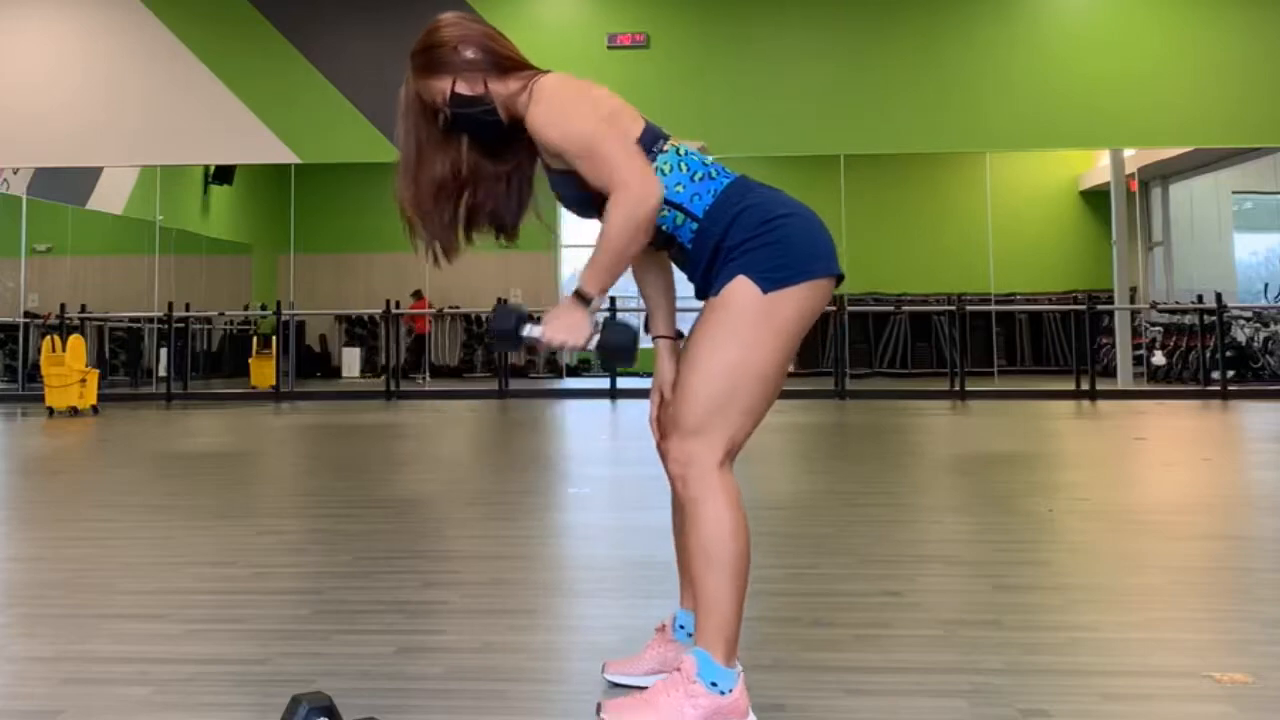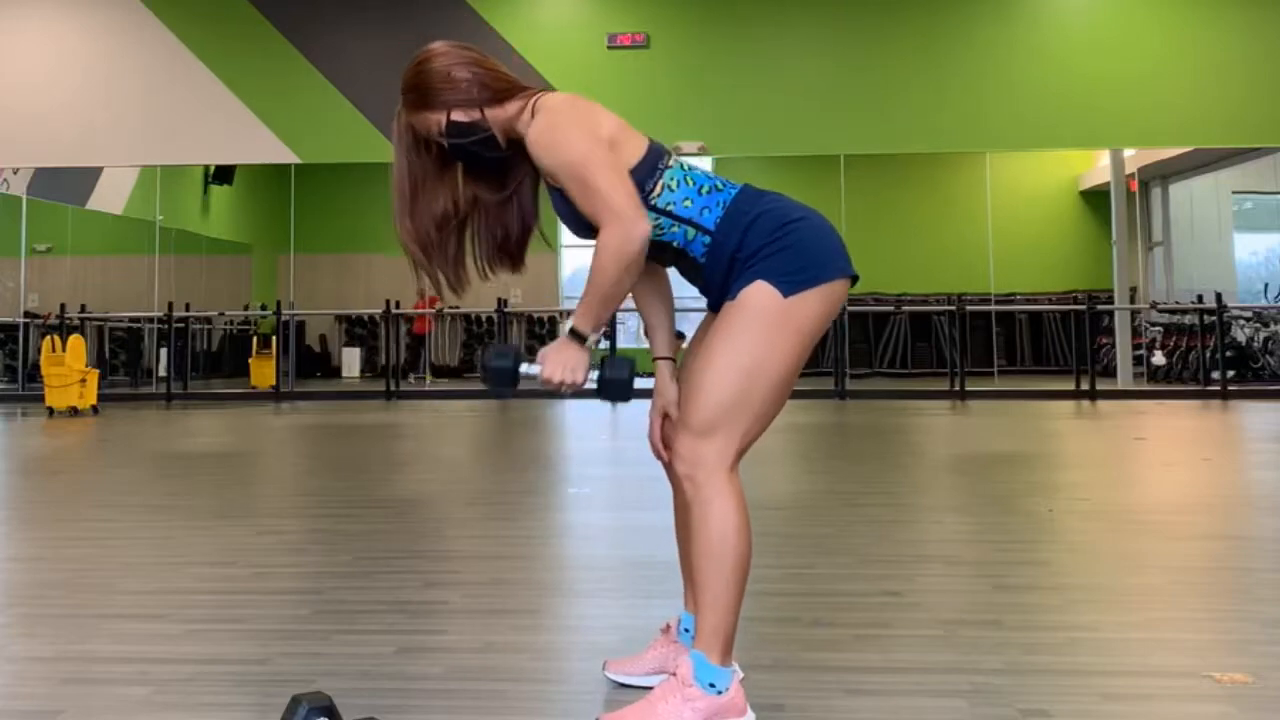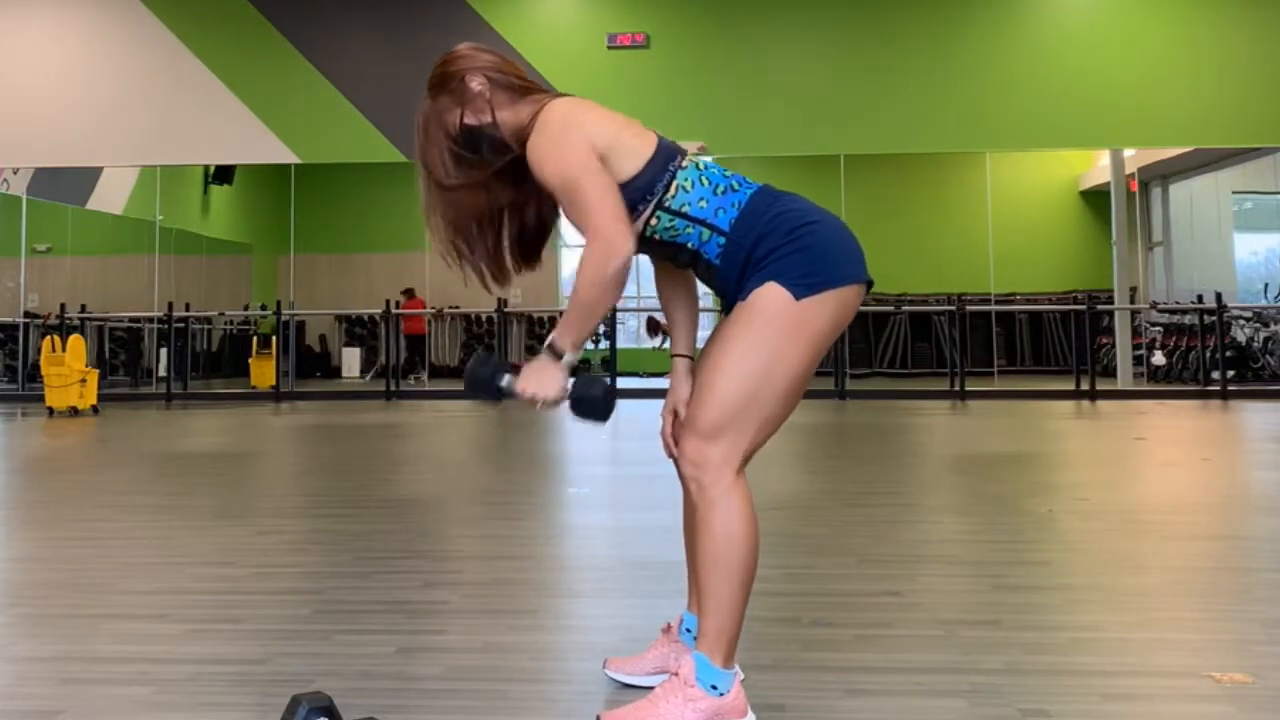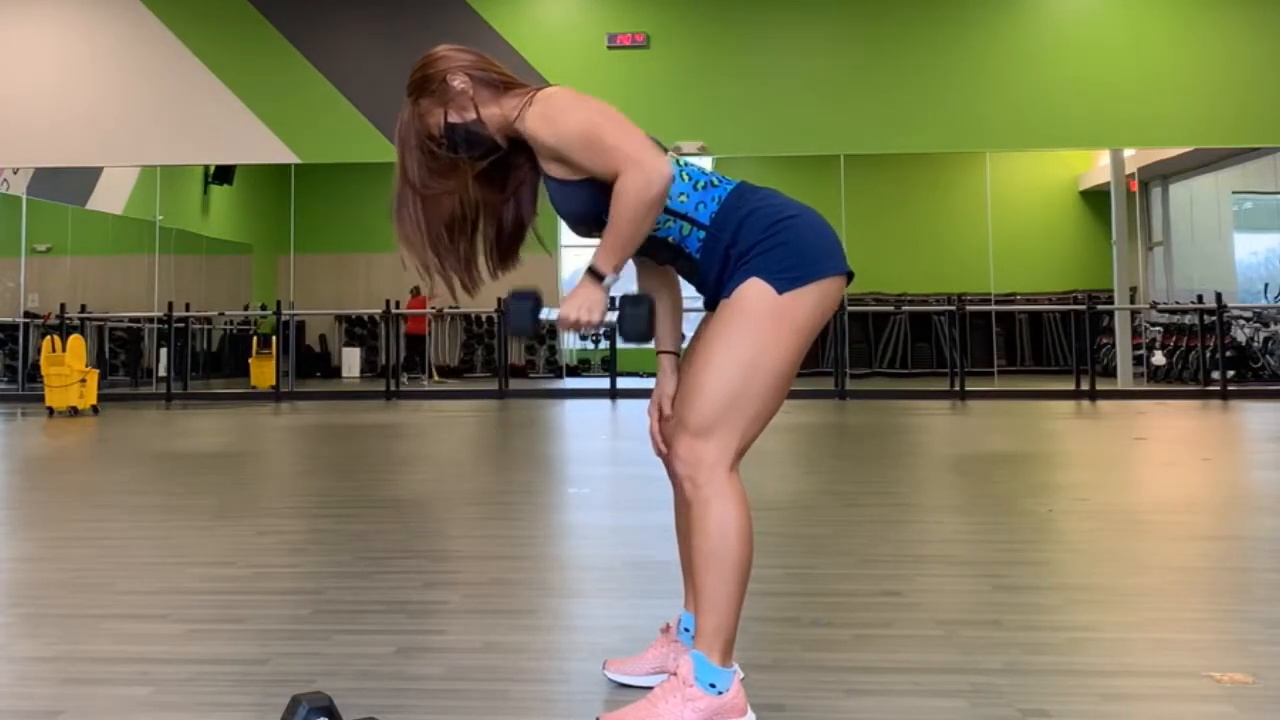
dt=1s
person 1, frame 1
left shoulder: (550, 104)
right shoulder: (541, 127)
left elbow: (640, 199)
right elbow: (646, 228)
left wrist: (581, 304)
right wrist: (665, 348)
left hip: (773, 252)
right hip: (761, 258)
left knee: (696, 455)
right knee: (683, 449)
right ankle: (692, 636)
person 1, frame 2
left shoulder: (549, 124)
right shoulder: (535, 146)
left elbow: (629, 237)
right elbow: (645, 247)
left wrist: (576, 339)
right wrist: (665, 370)
left hip: (788, 257)
right hip: (771, 264)
left knee: (702, 454)
right knee: (684, 450)
right ankle: (692, 636)
person 1, frame 3
left shoulder: (552, 132)
right shoulder: (574, 132)
left elbow: (611, 254)
right elbow: (670, 242)
left wrist: (555, 358)
right wrist: (683, 367)
left hip: (800, 258)
right hip: (792, 260)
left knee: (710, 457)
right knee: (698, 452)
right ankle: (696, 638)
person 1, frame 4
left shoulder: (544, 115)
right shoulder: (534, 146)
left elbow: (650, 174)
right elbow: (655, 240)
left wrist: (595, 281)
right wrist: (670, 363)
left hip: (781, 254)
right hip: (771, 259)
left knee: (702, 454)
right knee: (684, 449)
right ankle: (693, 638)
